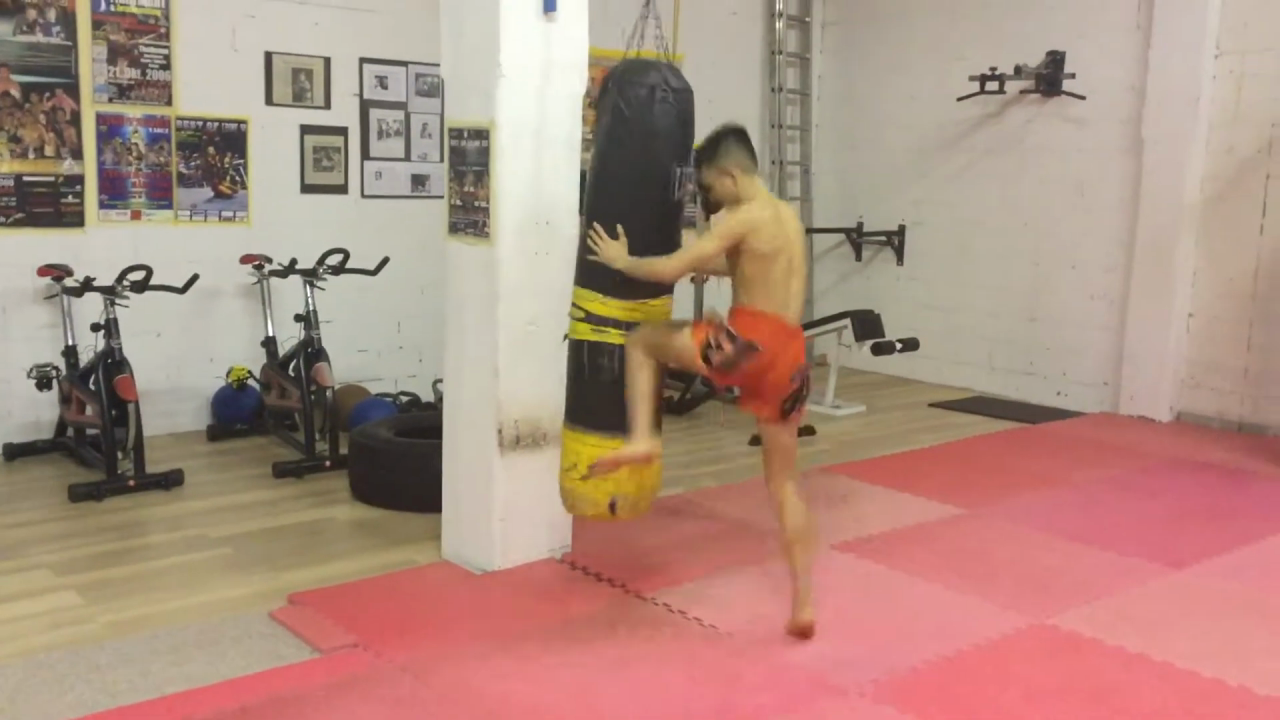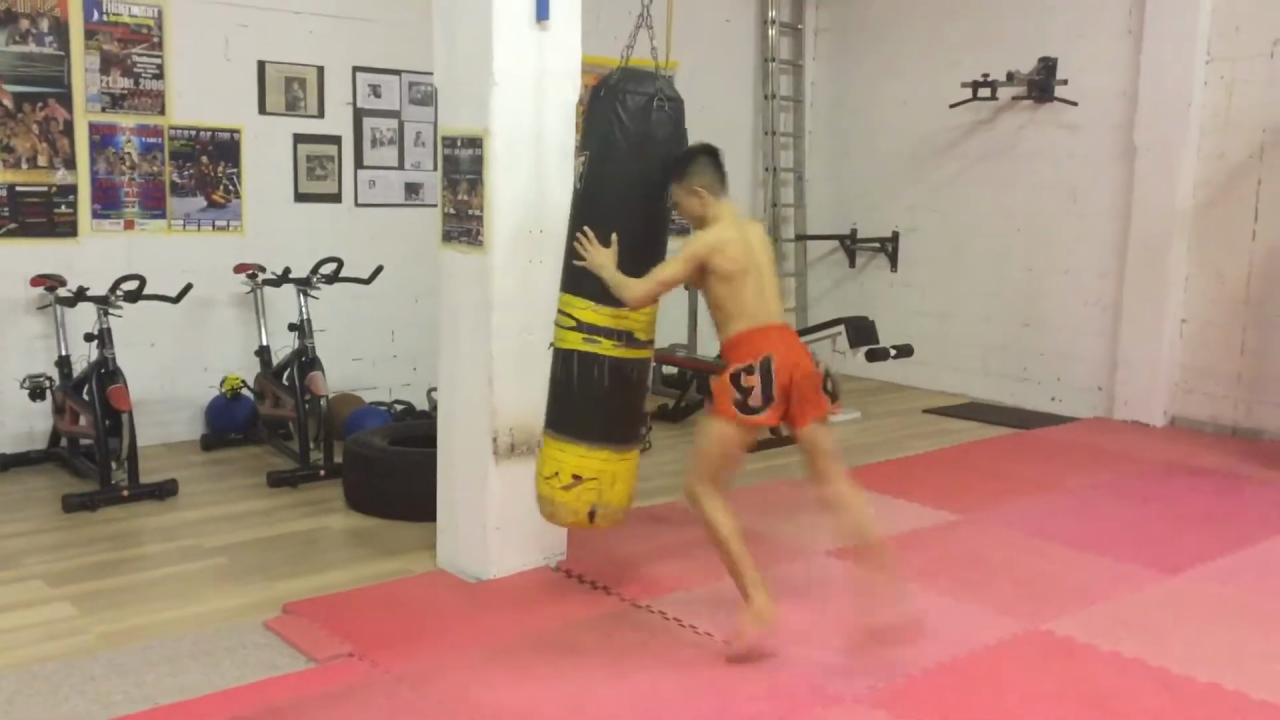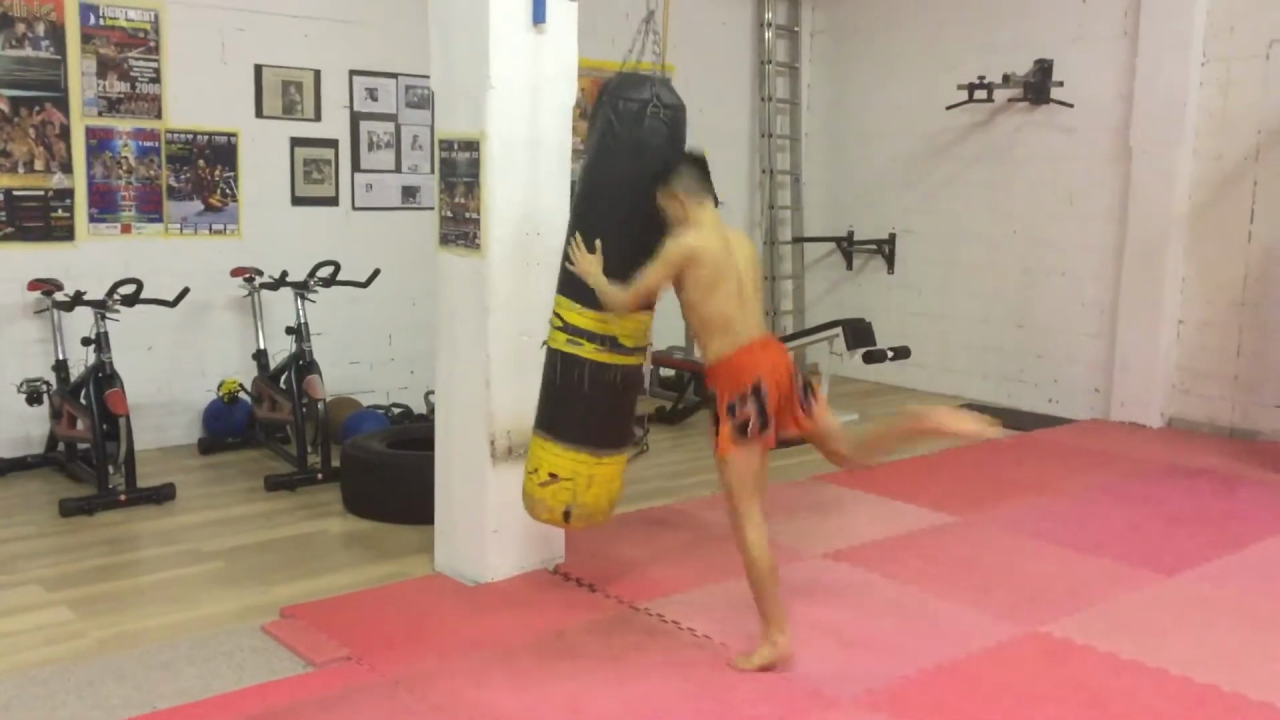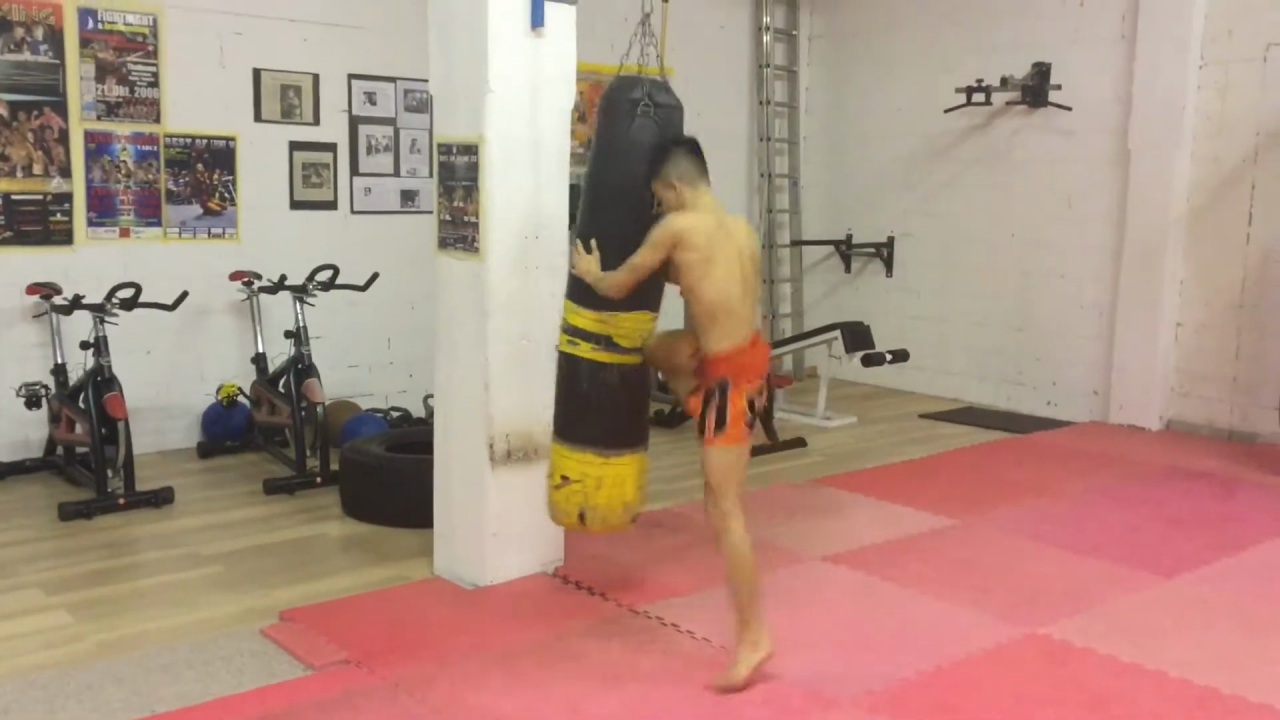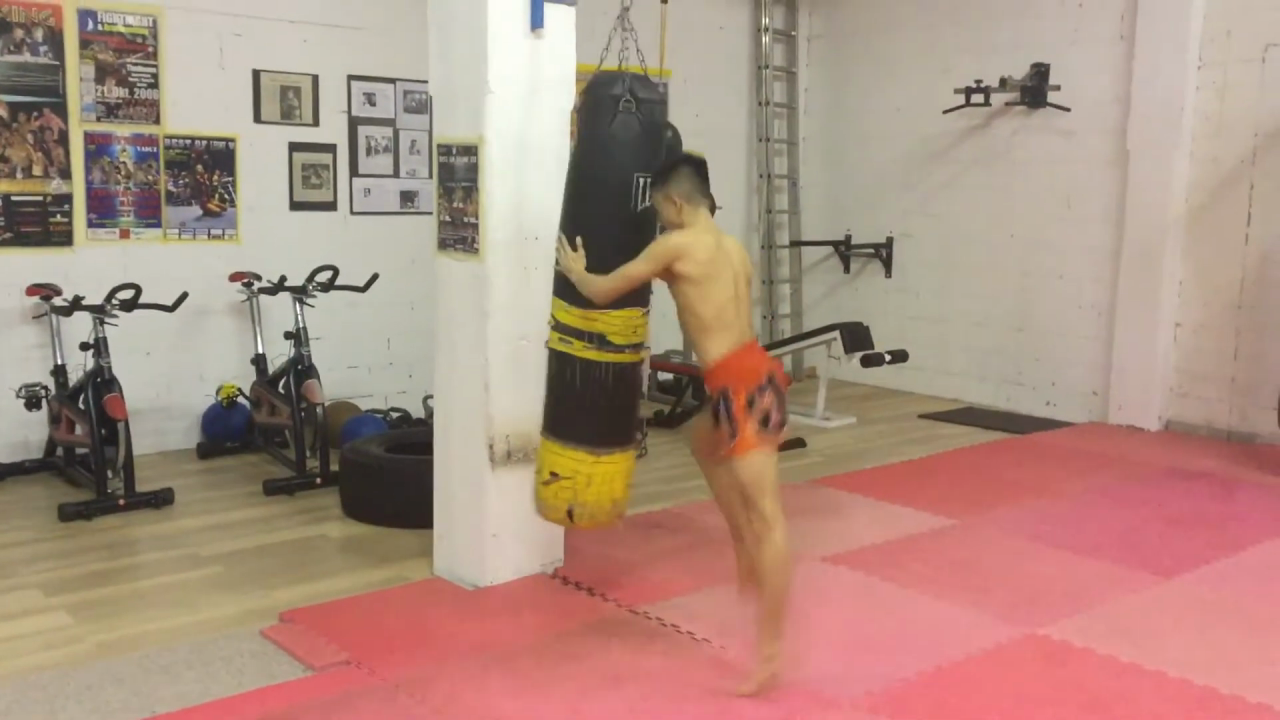
dt=0.2s
person 1, frame 1
left shoulder: (742, 219)
right shoulder: (789, 215)
left elbow: (670, 270)
left wrist: (618, 259)
right wrist: (707, 259)
left hip: (748, 345)
right hip: (789, 354)
left knee: (640, 338)
right knee: (783, 483)
left ankle: (641, 439)
right ankle: (801, 607)
person 1, frame 2
left shoulder: (710, 240)
right shoulder: (755, 232)
left elbow: (638, 296)
left wrist: (605, 267)
left hip: (757, 367)
right hip: (793, 356)
left knee: (702, 489)
right knee: (832, 481)
left ankle: (758, 607)
right ankle: (883, 578)
person 1, frame 3
left shoulder: (682, 246)
right shoulder: (740, 243)
left elbow: (622, 302)
left wrist: (593, 276)
left hip: (743, 381)
right hip: (775, 363)
left knee: (745, 515)
right knee: (846, 452)
left ankle: (773, 638)
right ankle: (934, 422)
person 1, frame 4
left shoulder: (678, 227)
right shoulder: (743, 229)
left elbow: (616, 287)
left wrist: (589, 270)
left hip: (731, 374)
right hip: (752, 353)
left knee: (723, 510)
right knee: (658, 346)
left ankle: (753, 639)
person 1, frame 5
left shoulder: (674, 244)
right shoulder: (736, 247)
left elbow: (601, 292)
left wrist: (576, 271)
left hip: (738, 384)
right hip: (747, 371)
left knee: (764, 514)
right knee: (712, 462)
left ankle: (771, 647)
right ankle: (747, 557)
